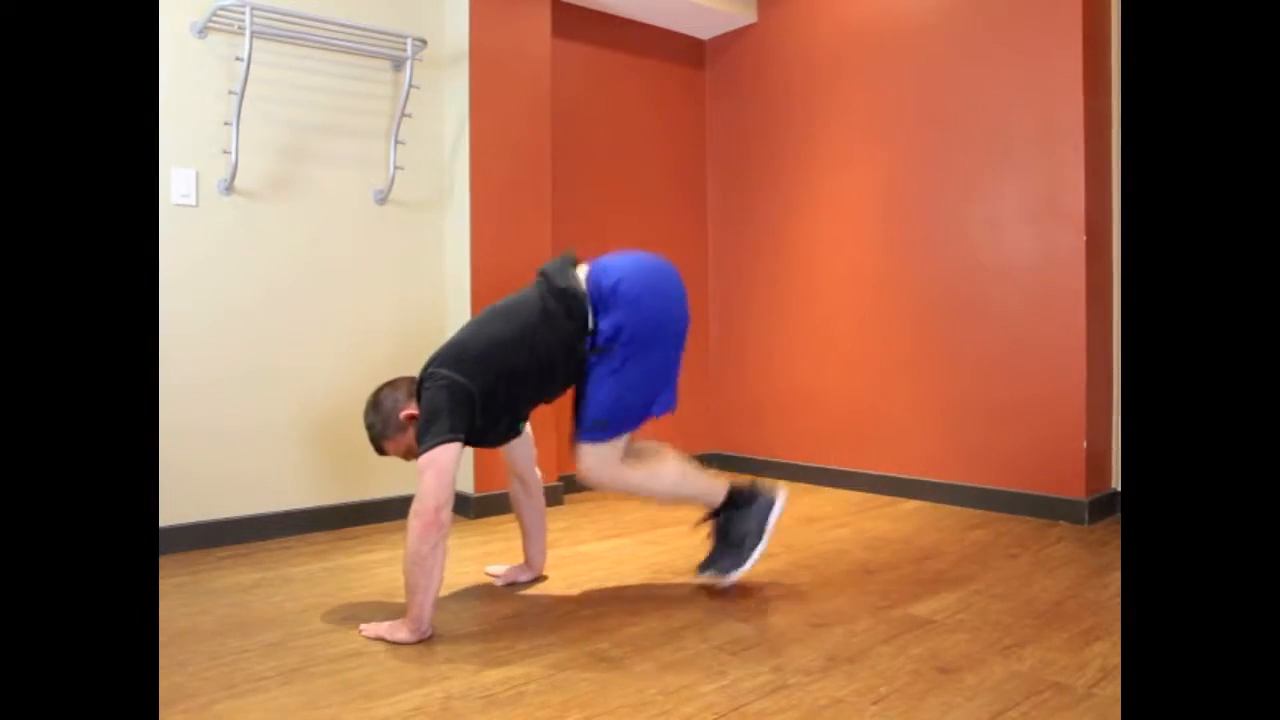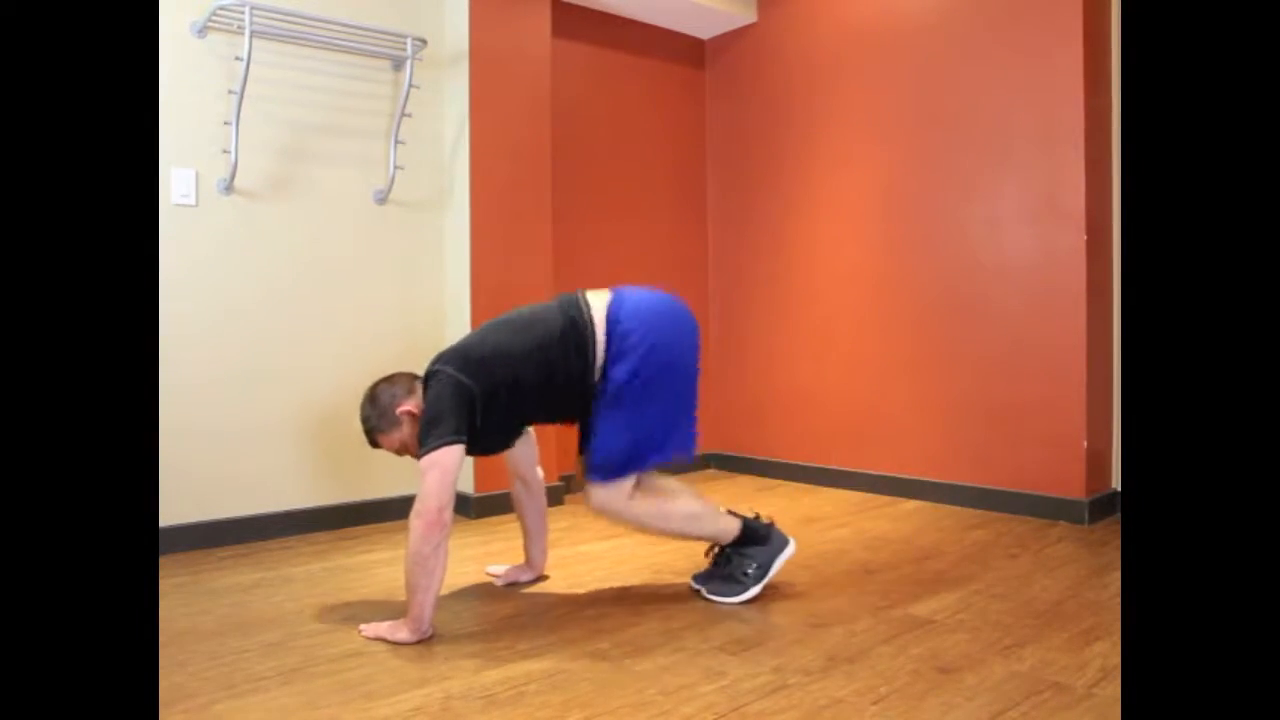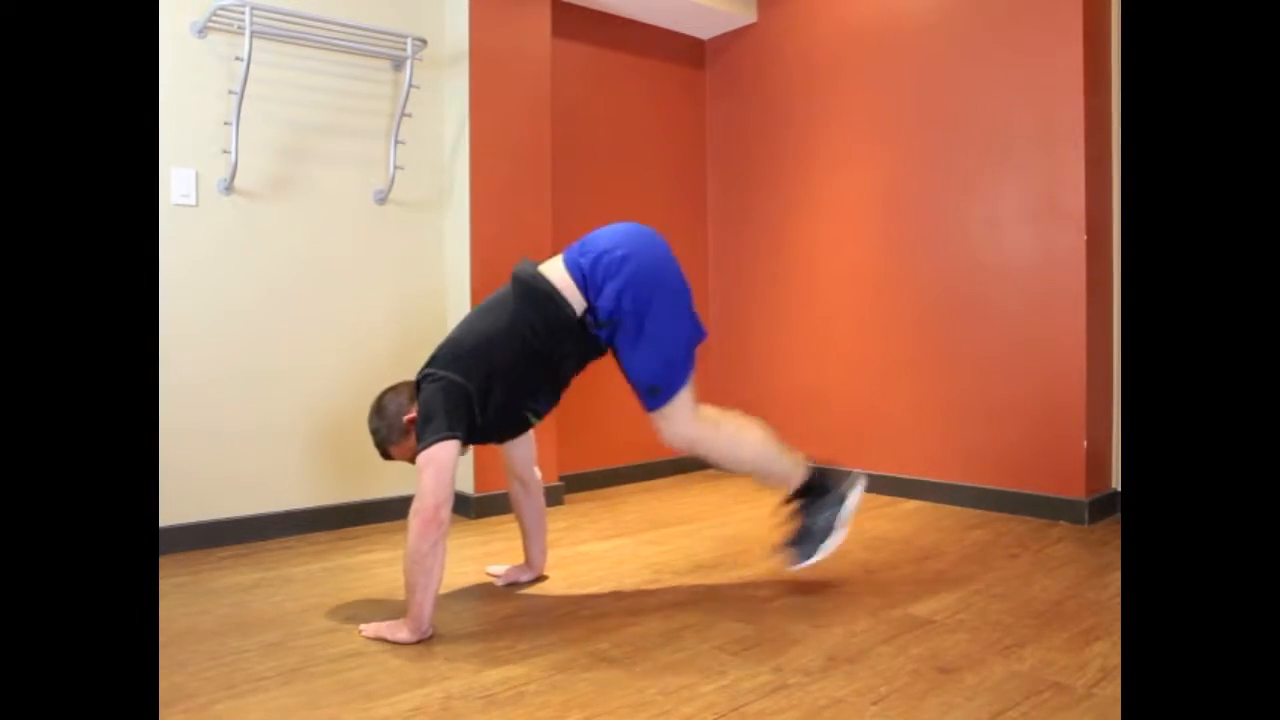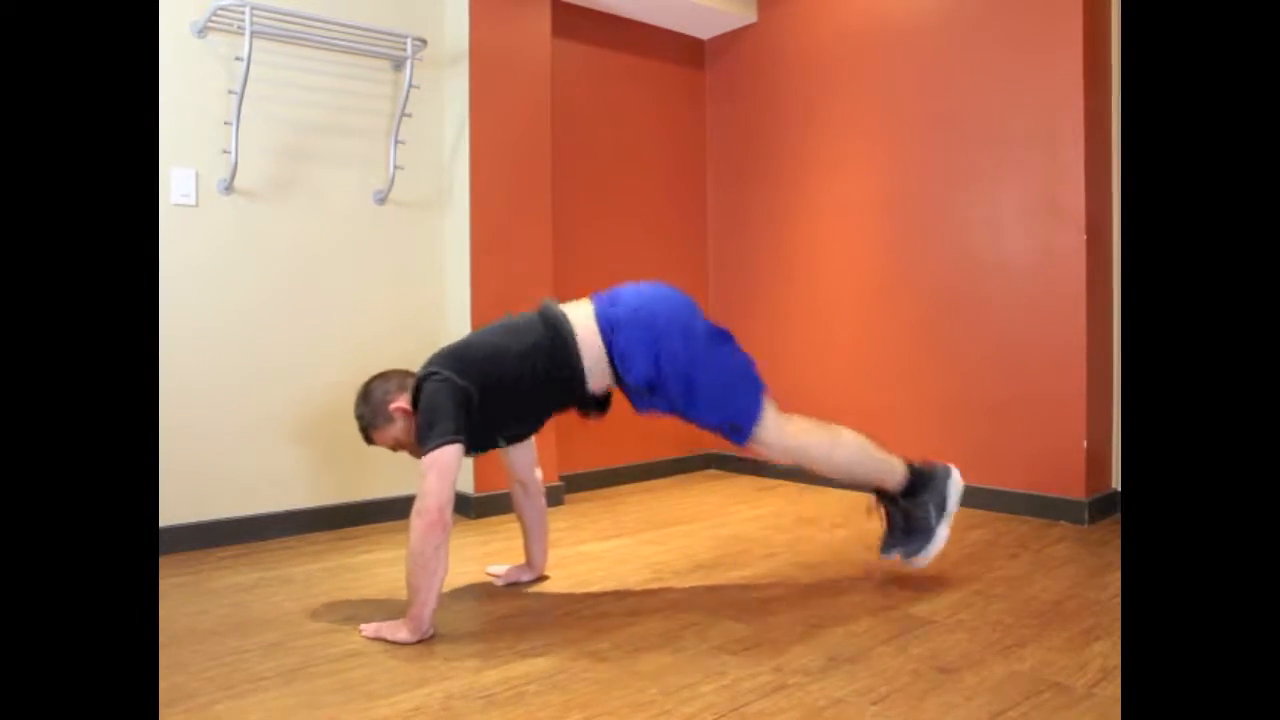
dt=0.2s
person 1, frame 1
left shoulder: (443, 394)
right shoulder: (476, 385)
left elbow: (431, 513)
right elbow: (523, 472)
left wrist: (414, 622)
right wrist: (532, 562)
left hip: (631, 296)
right hip: (631, 298)
left knee: (597, 464)
right knee: (609, 451)
left ankle: (739, 501)
right ankle: (736, 501)
person 1, frame 2
left shoulder: (447, 397)
right shoulder: (479, 395)
left elbow: (431, 515)
right elbow: (528, 474)
left wrist: (413, 626)
right wrist: (534, 564)
left hip: (645, 334)
right hip: (637, 328)
left knee: (606, 497)
right knee: (626, 481)
left ankle: (754, 538)
right ankle: (738, 530)
person 1, frame 3
left shoulder: (442, 394)
right shoulder: (475, 394)
left elbow: (431, 510)
right elbow: (524, 473)
left wrist: (414, 623)
right wrist: (533, 564)
left hip: (619, 265)
right hip: (611, 272)
left knee: (676, 428)
right knee: (679, 414)
left ankle: (817, 491)
right ankle: (812, 484)
person 1, frame 4
left shoulder: (440, 392)
right shoulder: (482, 387)
left elbow: (432, 515)
right elbow: (525, 473)
left wrist: (413, 622)
right wrist: (532, 561)
left hip: (642, 330)
right hip: (638, 326)
left knee: (769, 437)
right knee: (762, 435)
left ankle: (923, 482)
right ankle: (903, 491)
